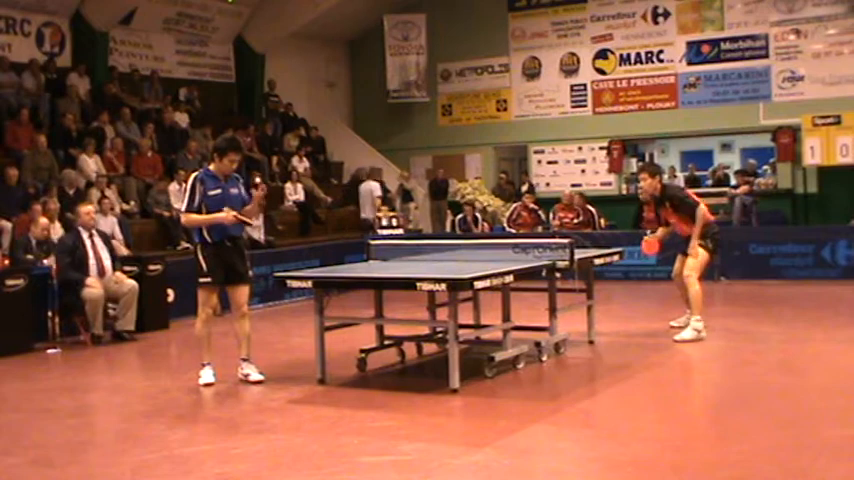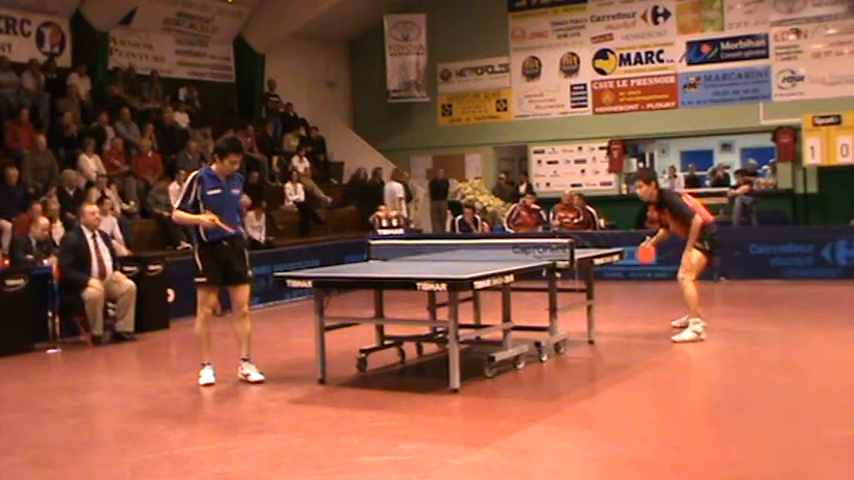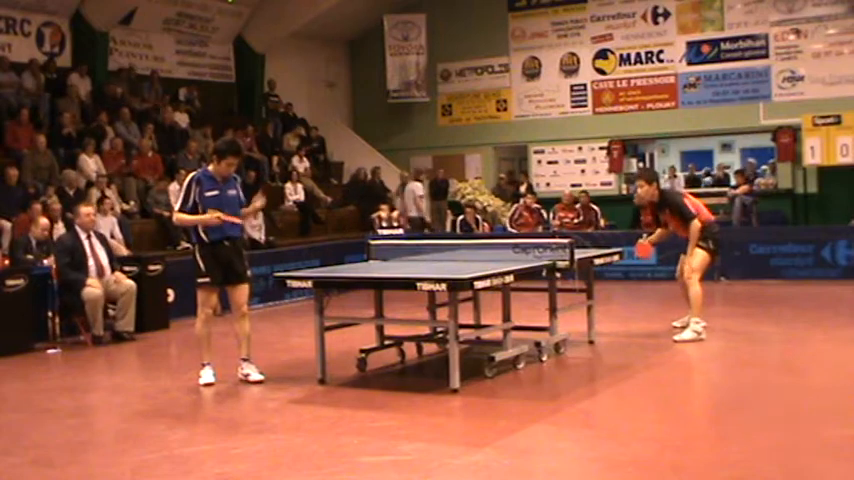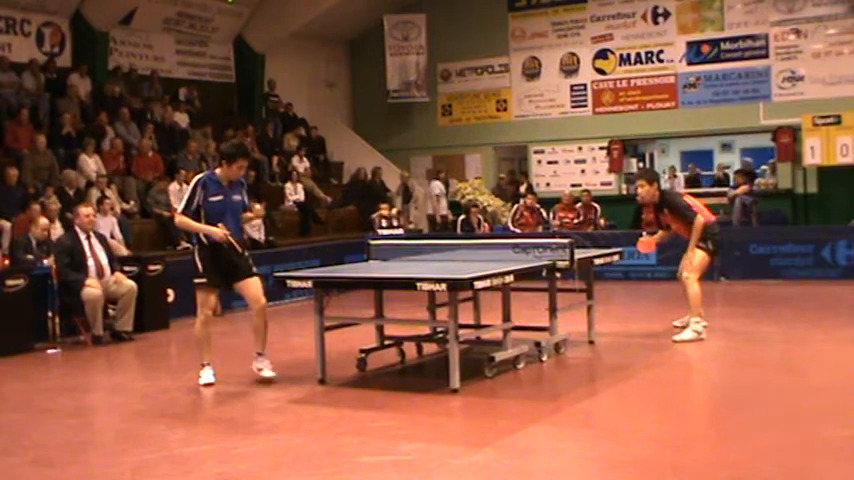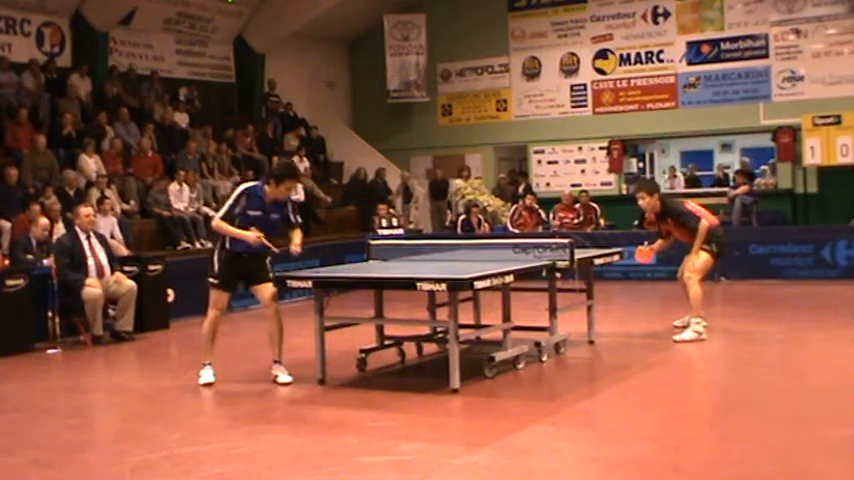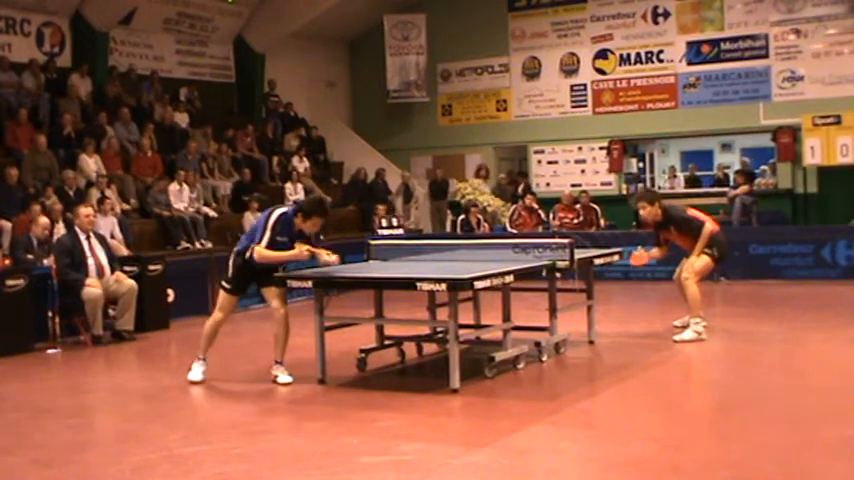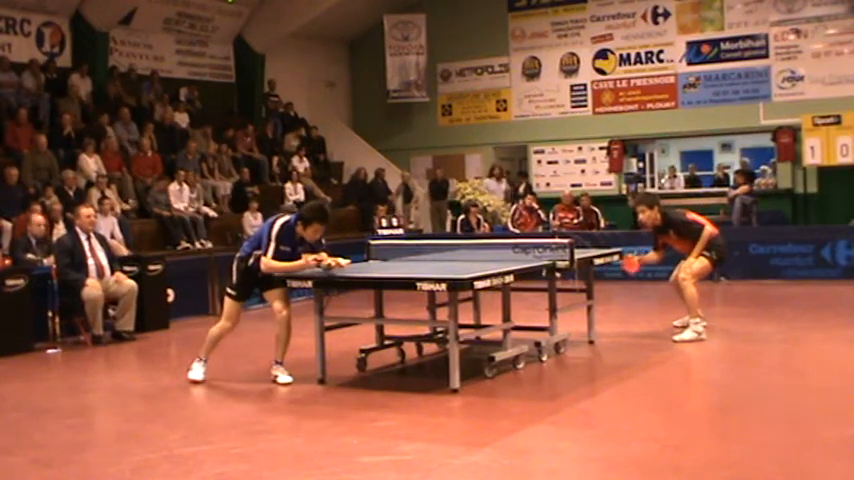
dt=0.4s
person 1, frame 1
left shoulder: (236, 180)
right shoulder: (199, 180)
left elbow: (248, 215)
right elbow: (185, 219)
left wrist: (257, 199)
right wrist: (216, 217)
left hip: (235, 248)
right hip: (211, 250)
left knee: (242, 309)
right knee: (206, 311)
left ankle: (245, 364)
right ankle: (206, 366)
person 1, frame 2
left shoulder: (237, 180)
right shoulder: (198, 179)
right elbow: (177, 214)
left wrist: (243, 208)
right wrist: (200, 219)
left hip: (235, 248)
right hip: (209, 250)
left knee: (242, 309)
right knee: (205, 311)
left ankle: (245, 363)
right ankle: (206, 366)
person 1, frame 3
left shoulder: (234, 181)
right shoulder: (196, 181)
right elbow: (178, 217)
left wrist: (253, 209)
right wrist: (205, 218)
left hip: (234, 248)
right hip: (209, 250)
left knee: (242, 310)
right knee: (206, 311)
left ankle: (245, 363)
right ankle: (206, 366)
person 1, frame 4
left shoulder: (240, 184)
right shoulder: (201, 183)
right elbow: (179, 219)
left wrist: (253, 216)
right wrist: (209, 230)
left hip: (236, 250)
right hip: (210, 252)
left knee: (259, 303)
right knee: (206, 313)
left ankle: (261, 359)
right ankle: (206, 367)
person 1, frame 5
left shoulder: (286, 202)
right shoulder: (247, 192)
left elbow: (295, 227)
right elbow: (216, 223)
left wrist: (296, 241)
right wrist: (246, 234)
left hip: (257, 258)
right hip: (230, 255)
left knee: (272, 308)
right knee: (215, 312)
left ankle: (277, 366)
right ankle: (206, 366)
person 1, frame 6
left shoulder: (311, 224)
right shoulder: (276, 217)
left elbow: (317, 251)
right elbow: (259, 255)
left wrist: (326, 258)
right wrist: (293, 254)
left hip: (270, 267)
right hip: (245, 260)
left knee: (281, 311)
right knee: (220, 315)
left ankle: (278, 366)
right ankle: (200, 361)
person 1, frame 7
left shoulder: (313, 231)
right shoulder: (279, 226)
left elbow: (320, 255)
right elbow: (266, 265)
left wrist: (332, 261)
right wrist: (301, 264)
left hip: (274, 271)
right hip: (248, 266)
left knee: (283, 313)
right knee: (228, 323)
left ankle: (278, 367)
right ankle: (200, 361)
person 2, frame 1
left shoulder: (673, 193)
right shoulder: (656, 200)
left elbow: (701, 209)
right elbow: (666, 225)
left wrist: (695, 239)
right wrist: (655, 237)
left hip: (705, 234)
right hip: (691, 236)
left knee: (689, 274)
right knee: (677, 275)
left ankle: (697, 326)
right ankle: (691, 315)
person 2, frame 2
left shoulder: (669, 198)
right shoulder: (657, 202)
left elbow: (696, 220)
right elbow: (667, 228)
left wrist: (688, 250)
right wrist: (652, 242)
left hip: (705, 235)
right hip: (695, 237)
left knee: (685, 277)
right knee: (683, 276)
left ankle: (696, 328)
right ankle: (694, 316)
person 2, frame 3
left shoulder: (672, 199)
right shoulder: (655, 205)
left elbow: (695, 224)
right elbow: (665, 228)
left wrist: (689, 255)
right wrist: (649, 240)
left hip: (707, 234)
right hip: (695, 236)
left knee: (690, 276)
right knee: (681, 276)
left ankle: (696, 328)
right ankle: (695, 316)
person 2, frame 4
left shoulder: (672, 199)
right shoulder: (657, 205)
left elbow: (699, 220)
right elbow: (667, 230)
left wrist: (690, 250)
right wrist: (652, 239)
left hip: (707, 235)
right hip: (695, 237)
left knee: (689, 276)
right knee: (683, 275)
left ankle: (697, 327)
right ankle: (696, 316)
person 2, frame 5
left shoulder: (673, 208)
right shoulder: (658, 215)
left elbow: (703, 224)
right elbow: (666, 240)
left wrist: (694, 253)
right wrist: (651, 248)
left hip: (712, 238)
right hip: (700, 240)
left knee: (691, 276)
right knee: (683, 277)
left ankle: (697, 328)
right ankle: (697, 315)
person 2, frame 6
left shoulder: (675, 215)
right shoulder: (658, 224)
left elbow: (707, 227)
right elbow: (662, 250)
left wrist: (694, 255)
right wrist: (646, 255)
left hip: (714, 243)
right hip: (699, 246)
left knee: (688, 276)
right knee: (679, 278)
left ankle: (697, 328)
right ankle: (696, 316)
person 2, frame 7
left shoulder: (675, 219)
right shoulder: (657, 227)
left elbow: (707, 230)
right elbow: (658, 254)
left wrist: (692, 257)
right wrist: (640, 259)
left hip: (712, 247)
right hip: (697, 250)
left knee: (685, 277)
right knee: (676, 280)
left ankle: (697, 328)
right ankle: (696, 316)
person 3, frame 1
left shoulder: (103, 236)
right shoulder: (67, 241)
left elbow: (114, 259)
right elbow: (64, 271)
left wrist: (117, 271)
right wrist: (85, 279)
left hip: (108, 280)
right hip: (85, 284)
left knee: (131, 286)
right knee: (95, 294)
left ankle: (122, 330)
right ankle: (96, 334)
person 3, frame 2
left shoulder: (104, 236)
right shoulder: (70, 239)
left elbow: (114, 260)
right elbow: (67, 270)
left wrist: (116, 272)
right wrist: (88, 280)
left hip: (108, 280)
right hip: (84, 285)
left knee: (129, 286)
right knee: (95, 294)
left ankle: (121, 330)
right ankle: (96, 334)
person 3, frame 3
left shoulder: (100, 237)
right shoulder: (65, 241)
left elbow: (112, 260)
right elbow: (64, 271)
left wrist: (116, 271)
right wrist: (86, 280)
left hip: (107, 280)
right hip: (83, 284)
left knee: (129, 285)
right knee: (95, 294)
left ankle: (122, 330)
right ankle: (97, 334)
person 3, frame 4
left shoulder: (100, 237)
right shoulder: (64, 241)
left elbow: (112, 260)
right elbow: (63, 272)
left wrist: (116, 271)
right wrist: (85, 280)
left hip: (108, 280)
right hip: (83, 284)
left knee: (130, 286)
right knee: (95, 294)
left ankle: (120, 329)
right ankle: (97, 334)
person 3, frame 5
left shoulder: (100, 237)
right shoulder: (64, 241)
left elbow: (112, 260)
right elbow: (63, 272)
left wrist: (117, 271)
right wrist: (85, 280)
left hip: (108, 280)
right hip: (84, 284)
left knee: (130, 286)
right knee: (95, 294)
left ankle: (121, 330)
right ankle: (97, 334)
person 3, frame 6
left shoulder: (99, 237)
right shoulder: (64, 242)
left elbow: (112, 260)
right elbow: (63, 272)
left wrist: (116, 271)
right wrist: (85, 280)
left hip: (108, 280)
right hip: (84, 284)
left knee: (130, 285)
right knee: (95, 294)
left ankle: (121, 329)
right ankle: (97, 334)
person 3, frame 7
left shoulder: (100, 238)
right shoulder: (65, 242)
left elbow: (112, 260)
right elbow: (64, 271)
left wrist: (117, 271)
right wrist: (85, 280)
left hip: (108, 281)
right hip: (84, 284)
left knee: (130, 286)
right knee: (95, 294)
left ankle: (122, 329)
right ankle: (97, 334)
